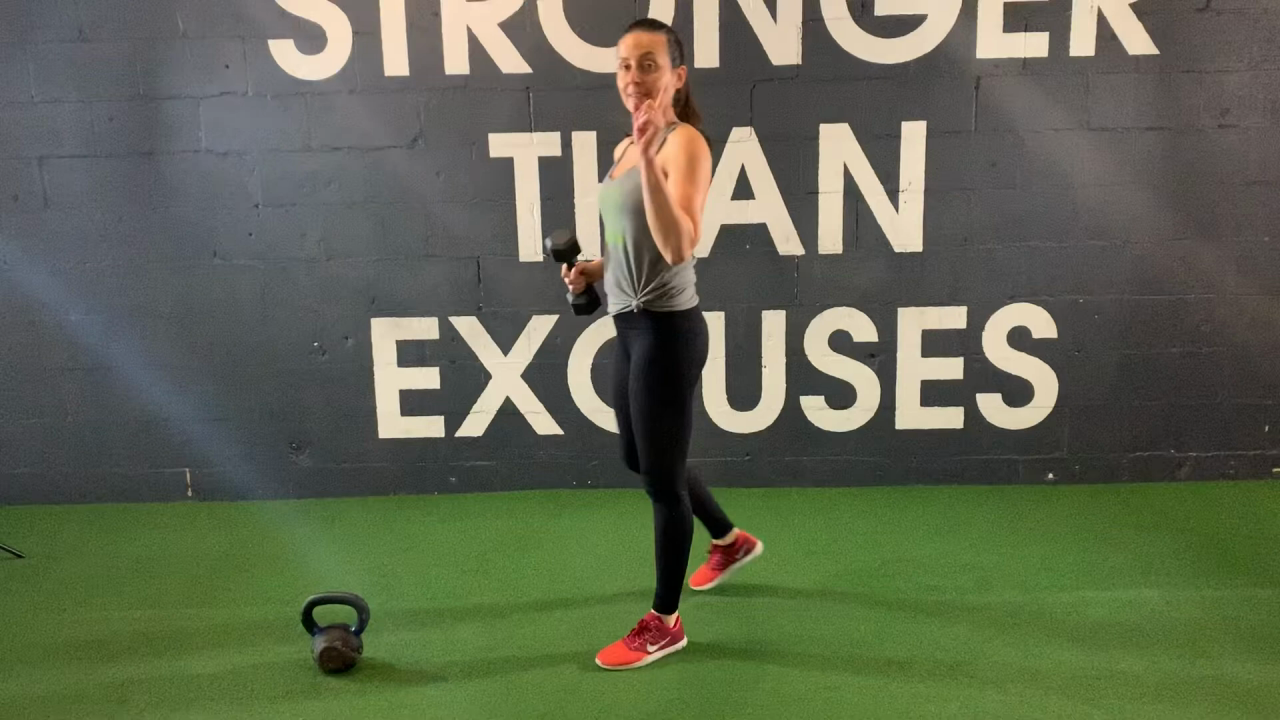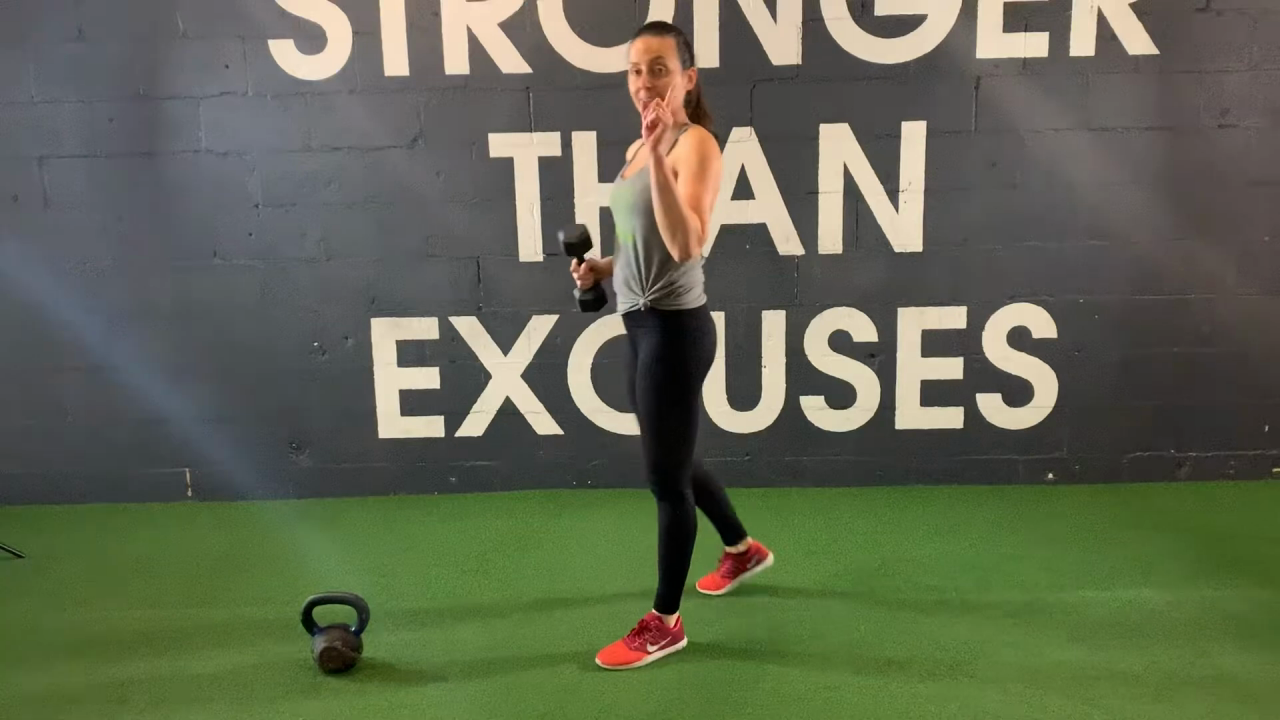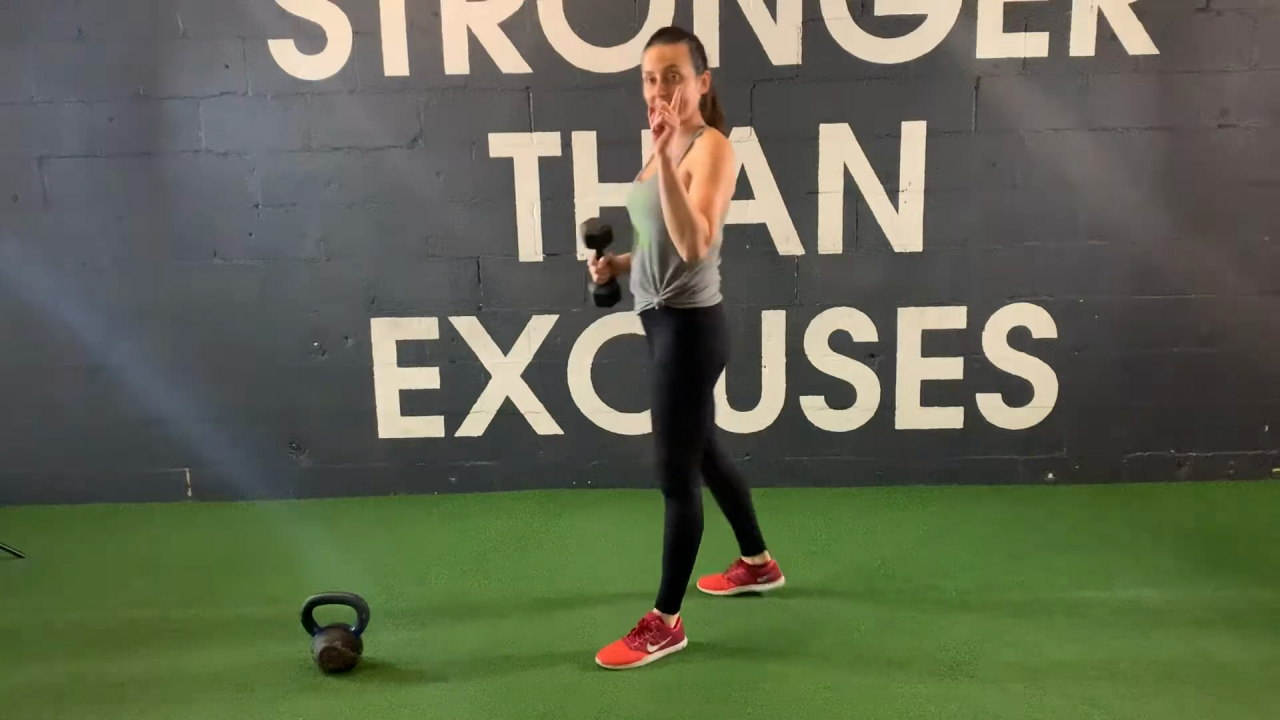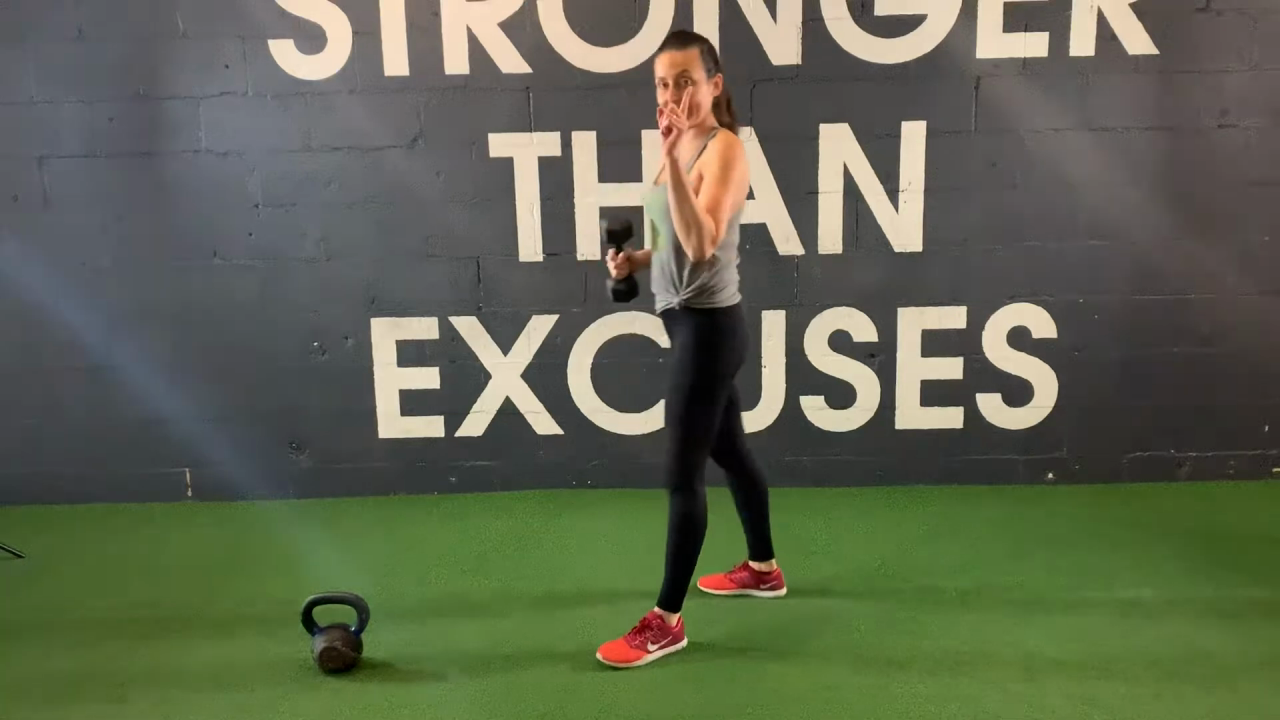
dt=0.1s
person 1, frame 1
left shoulder: (685, 144)
right shoulder: (627, 146)
left elbow: (677, 248)
left wrist: (647, 161)
right wrist: (595, 268)
left hip: (667, 330)
right hip: (631, 327)
left knee: (661, 478)
right knee: (642, 460)
left ankle: (663, 622)
right ankle: (729, 539)
person 1, frame 2
left shoulder: (696, 145)
right shoulder: (640, 147)
left elbow: (685, 246)
left wrist: (657, 158)
right wrist: (604, 267)
left hip: (675, 329)
right hip: (641, 325)
left knee: (666, 476)
right knee: (667, 462)
left ankle: (664, 621)
right ankle: (742, 547)
person 1, frame 3
left shoulder: (712, 147)
right shoulder: (664, 149)
left elbow: (694, 246)
left wrist: (664, 159)
right wrist: (621, 262)
left hip: (690, 327)
right hip: (664, 323)
left knee: (675, 476)
right knee: (702, 456)
left ankle: (665, 620)
right ankle: (758, 561)
person 1, frame 4
left shoulder: (725, 148)
right shoulder: (680, 149)
left elbow: (703, 246)
left wrist: (671, 161)
right wrist: (639, 258)
left hip: (709, 327)
right hip: (689, 322)
left knee: (682, 474)
right knee: (728, 450)
left ankle: (666, 619)
right ankle: (763, 567)
